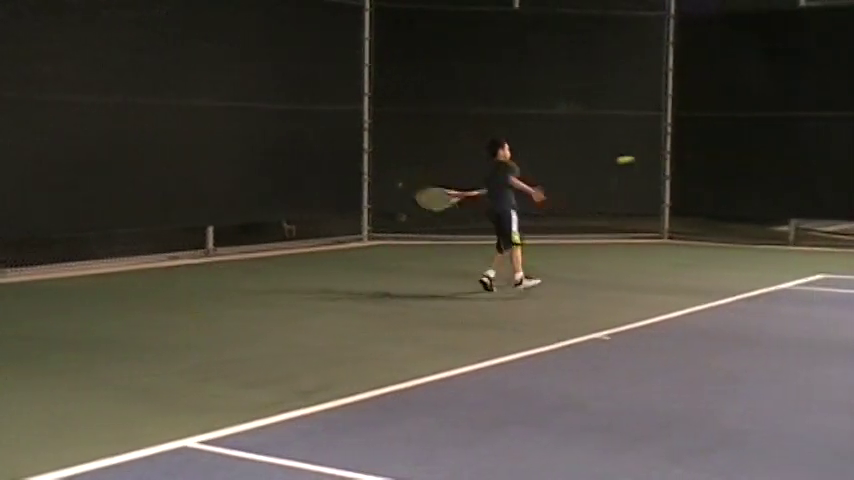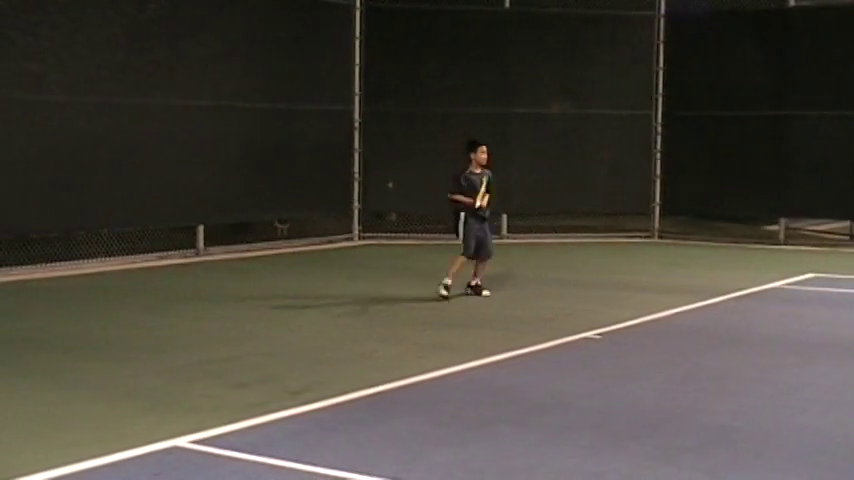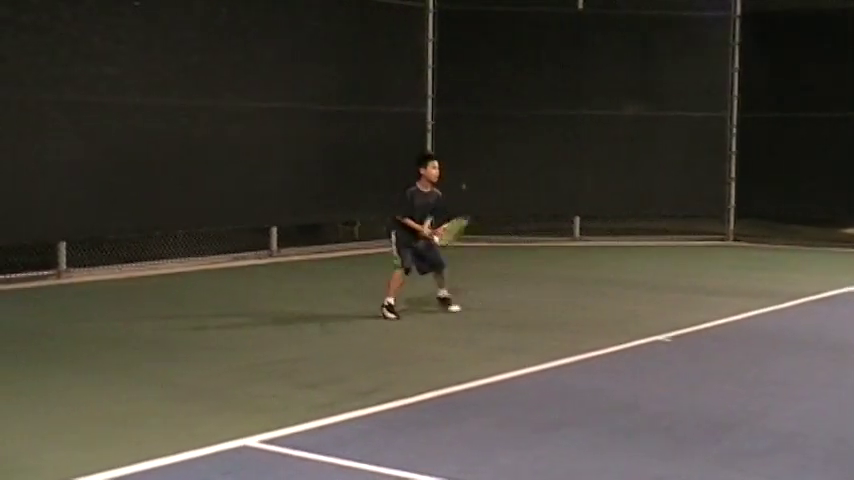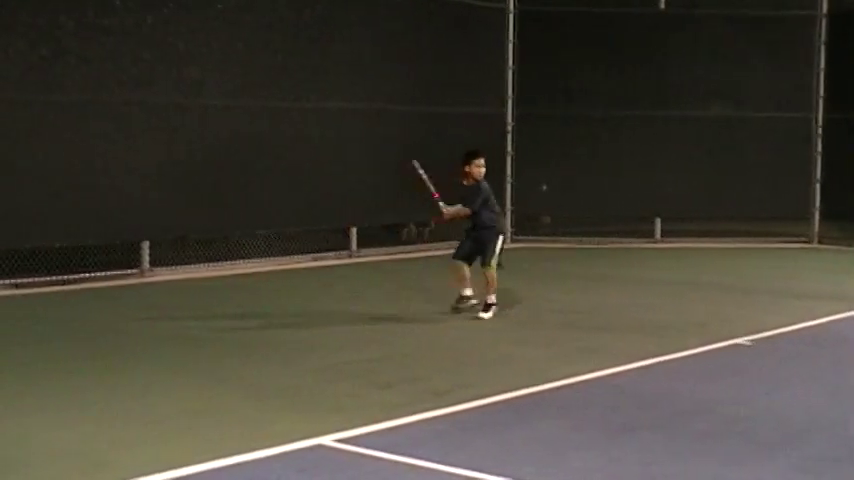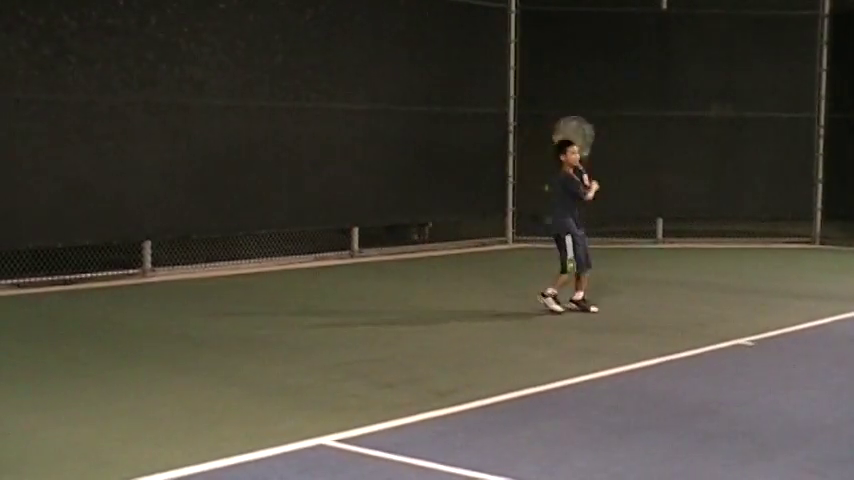
dt=1s
person 1, frame 1
left shoulder: (493, 167)
right shoulder: (507, 166)
left elbow: (488, 190)
right elbow: (512, 181)
left wrist: (465, 194)
right wrist: (531, 191)
left hip: (496, 210)
right hip: (506, 209)
left knee: (503, 245)
right knee: (515, 243)
left ankle: (488, 276)
right ankle: (519, 278)
person 1, frame 2
left shoulder: (487, 175)
right shoulder: (463, 175)
right elbow: (451, 195)
left wrist: (484, 201)
right wrist: (470, 201)
left hip: (482, 217)
right hip: (466, 216)
left knee: (486, 252)
right knee: (467, 252)
left ankle: (474, 284)
right ankle: (446, 284)
person 1, frame 3
left shoulder: (436, 195)
right shoulder: (411, 193)
right elbow: (400, 216)
left wrist: (432, 229)
right wrist: (419, 228)
left hip: (421, 236)
right hip: (402, 233)
left knee: (438, 265)
right knee: (402, 267)
left ankle: (443, 295)
right ankle: (389, 303)
person 1, frame 4
left shoulder: (481, 187)
right shoulder: (465, 186)
left elbow: (468, 210)
right elbow: (464, 206)
left wrist: (451, 214)
right wrist: (450, 210)
left hip: (494, 229)
right hip: (477, 228)
left knee: (488, 264)
right knee: (459, 258)
left ankle: (491, 301)
right ankle: (467, 295)
person 1, frame 5
left shoulder: (574, 173)
right shoulder: (567, 178)
right elbow: (586, 197)
right wrist: (594, 188)
left hip: (575, 227)
right hip: (565, 229)
left knee: (585, 265)
right knee: (573, 268)
left ankle: (577, 298)
right ankle: (549, 294)
